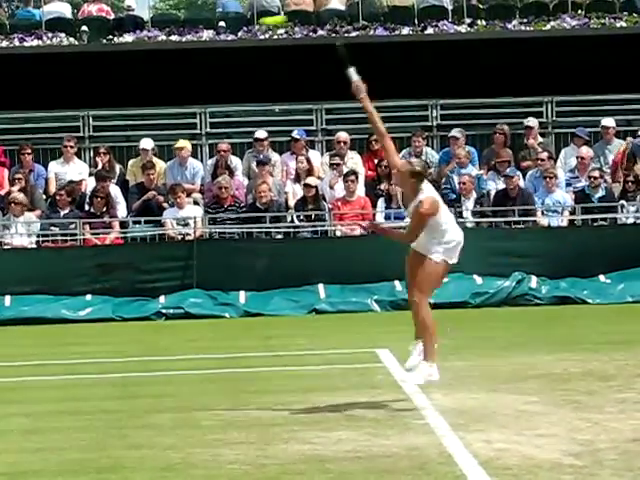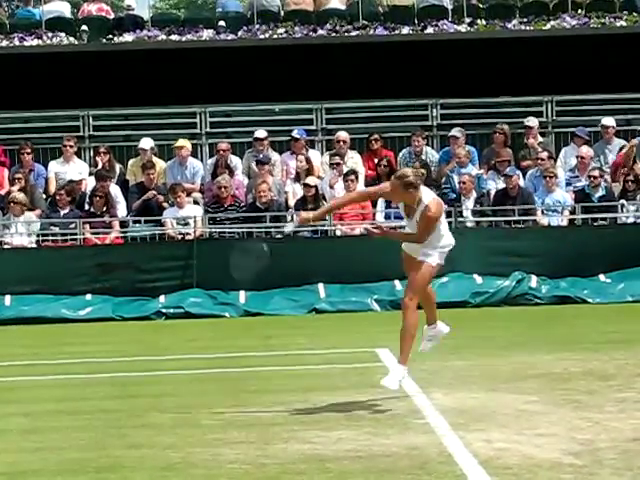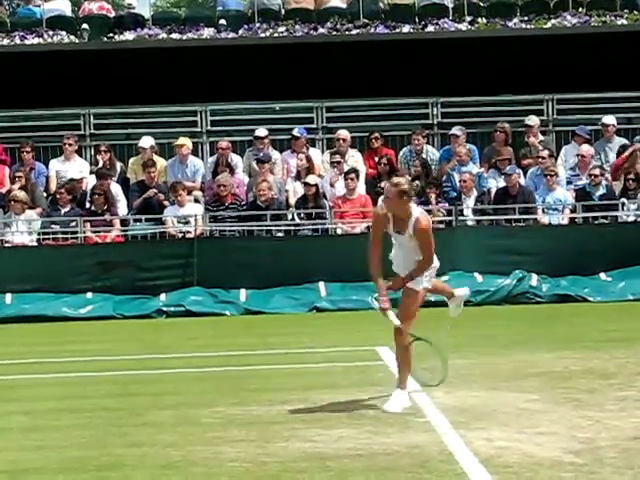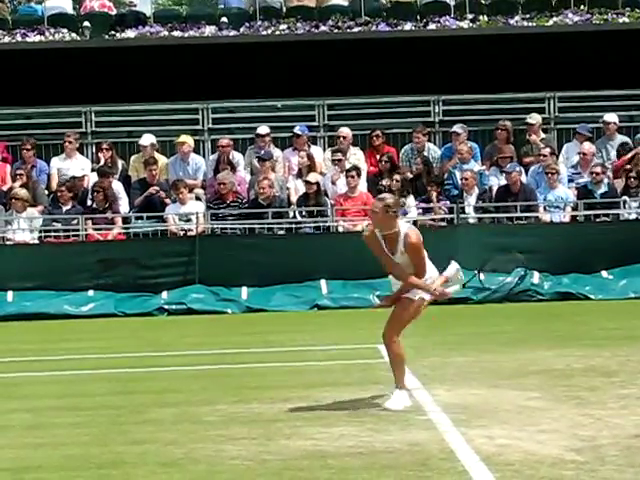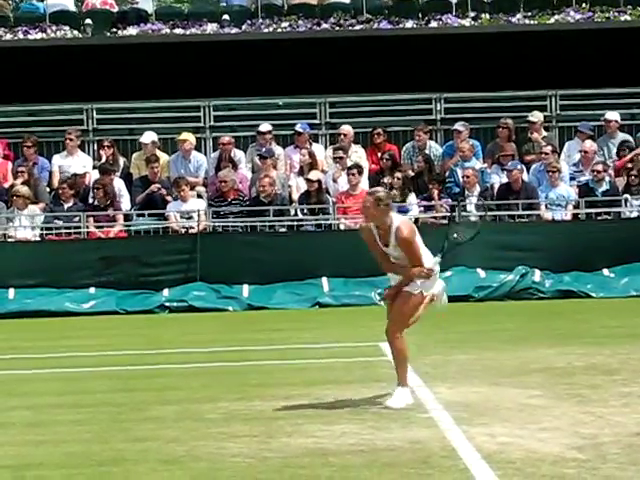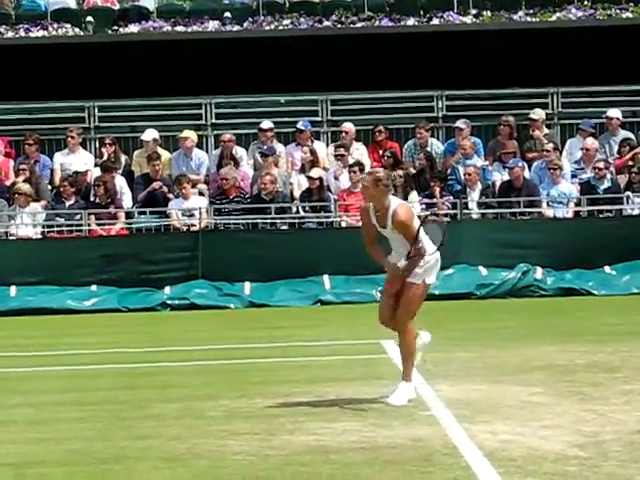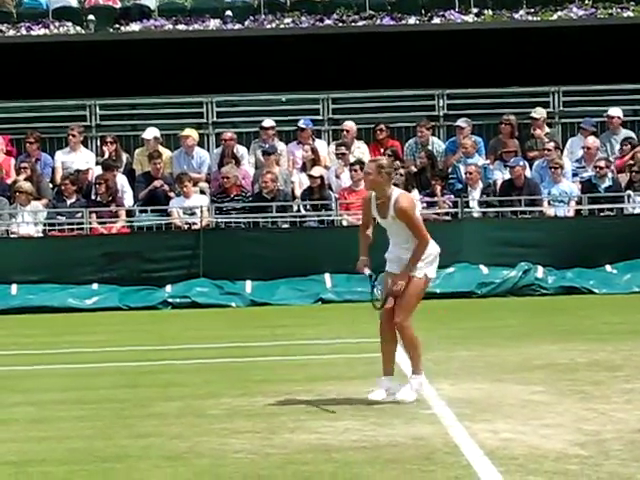
dt=0.1s
person 1, frame 1
left shoulder: (424, 205)
right shoulder: (410, 179)
left elbow: (410, 236)
right elbow: (384, 139)
left wrist: (380, 230)
right wrist: (365, 101)
left hip: (442, 248)
right hip: (424, 244)
left knee: (417, 300)
right knee: (413, 293)
left ankle: (428, 365)
right ankle: (421, 344)
person 1, frame 2
left shoulder: (431, 208)
right shoulder: (394, 190)
left elbow: (421, 237)
right elbow: (356, 195)
left wrist: (391, 234)
right wrist: (318, 213)
left hip: (433, 247)
right hip: (412, 242)
left knee: (409, 301)
right knee: (418, 287)
left ankle: (400, 368)
right ankle: (434, 325)
person 1, frame 3
left shoulder: (421, 222)
right shoulder: (381, 215)
left elbow: (427, 260)
right elbow: (374, 252)
left wrist: (397, 283)
right wrist: (379, 288)
left hip: (418, 271)
right hip: (400, 267)
left knee: (401, 329)
left ankle: (401, 390)
right ankle: (455, 294)
person 1, frame 4
left shoulder: (411, 238)
right shoulder: (371, 235)
left elbow: (420, 274)
right elbow: (395, 270)
left wrist: (395, 296)
right wrist: (427, 286)
left hip: (422, 279)
right hip: (402, 280)
left knee: (390, 336)
left ankle: (401, 391)
right ankle: (448, 276)
person 1, frame 5
left shoulder: (403, 231)
right shoulder: (367, 228)
left elbow: (417, 267)
right elbow: (385, 263)
left wrist: (394, 289)
right wrist: (417, 270)
left hip: (421, 274)
right hip: (403, 273)
left knee: (393, 331)
right knee: (398, 325)
left ankle: (403, 390)
right ankle: (432, 295)
person 1, frame 6
left shoulder: (400, 214)
right shoulder: (366, 210)
left elbow: (418, 251)
right elbow: (371, 245)
left wrist: (398, 280)
right wrist: (389, 267)
left hip: (422, 261)
right hip: (399, 262)
left knee: (403, 322)
right knee: (386, 318)
left ankle: (407, 384)
right ankle: (417, 337)
person 1, frame 7
left shoulder: (403, 202)
right shoulder: (370, 200)
left elbow: (423, 240)
right elbow: (365, 229)
left wrist: (406, 274)
right wrist: (363, 257)
left hip: (420, 261)
right hip: (396, 258)
left knee: (400, 321)
right knee: (385, 319)
left ankle: (417, 377)
right ankle: (388, 381)
